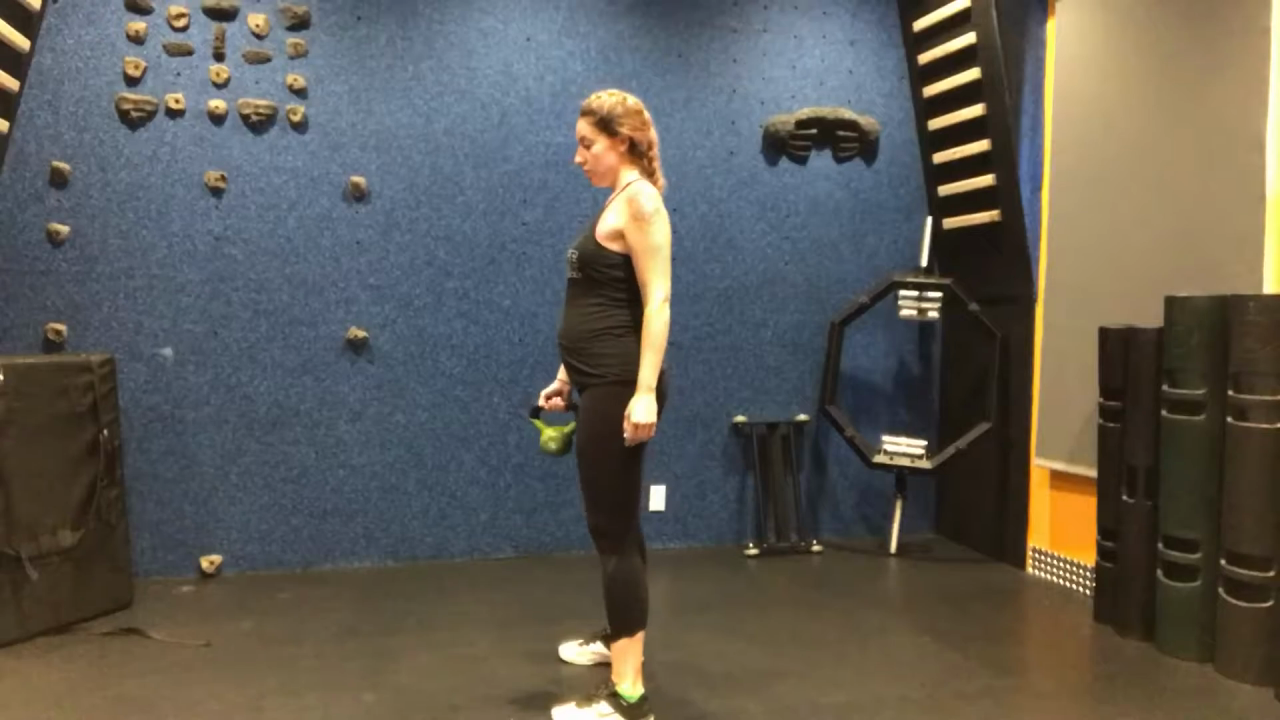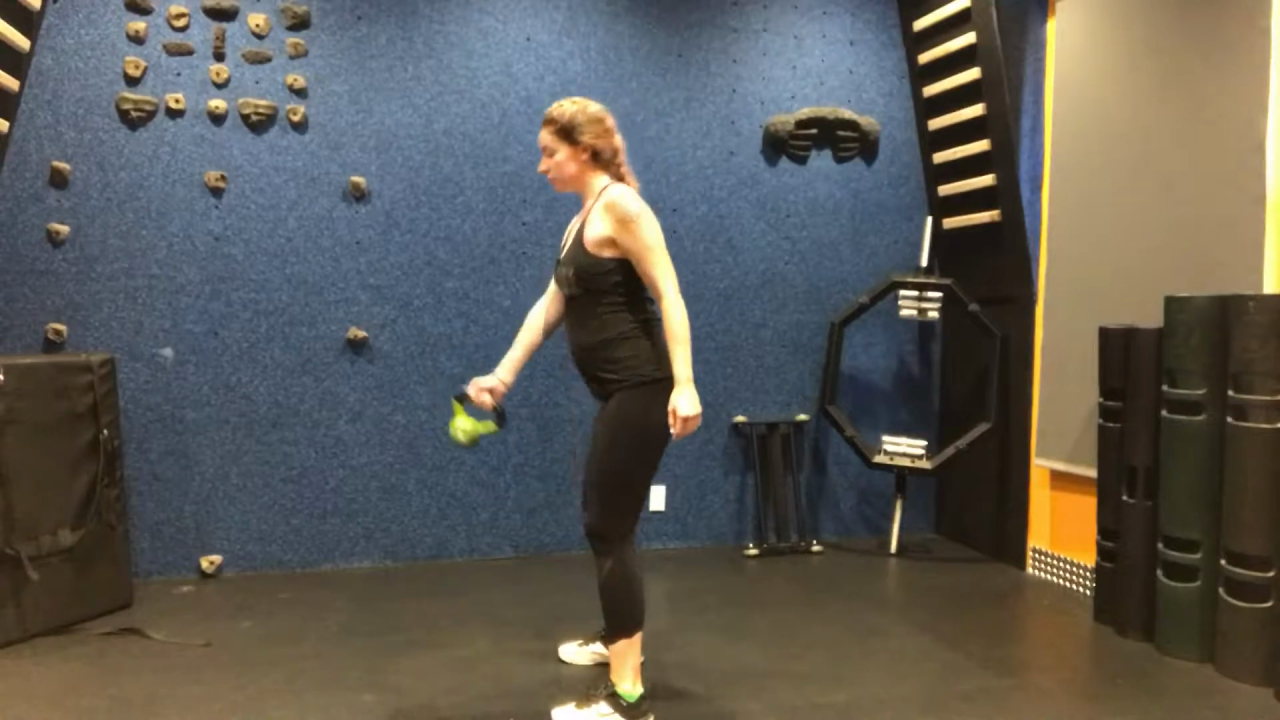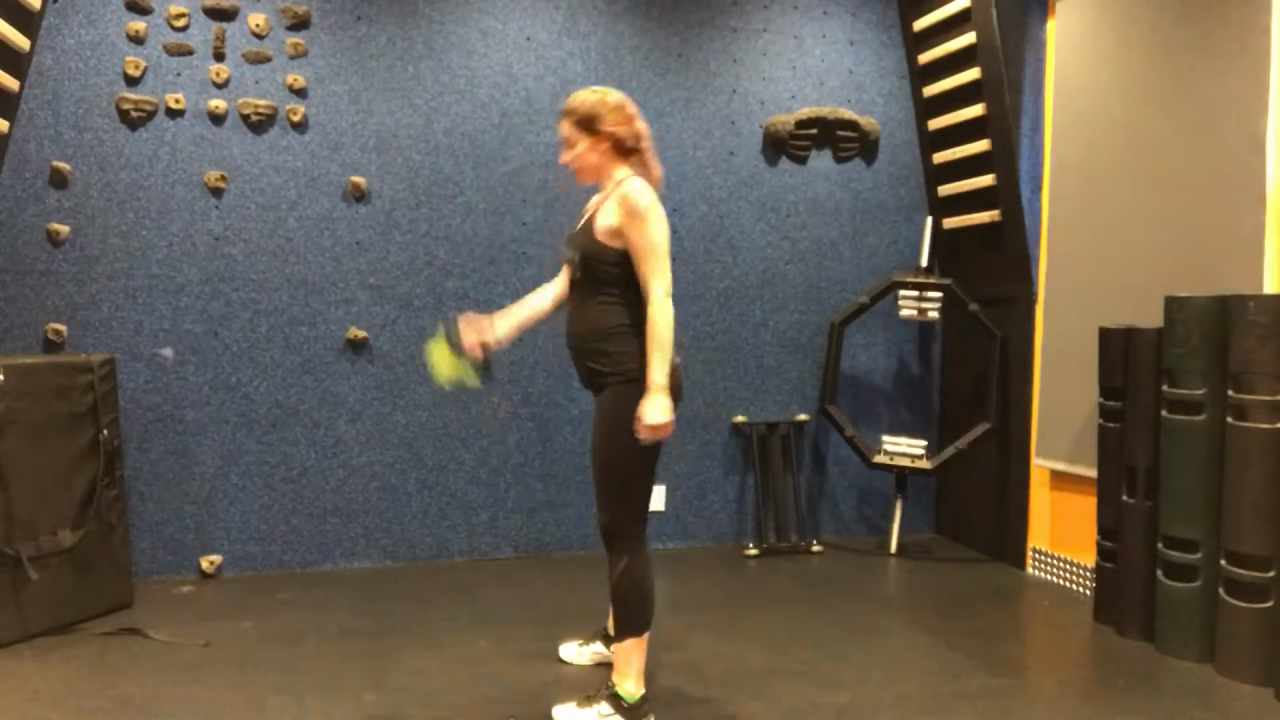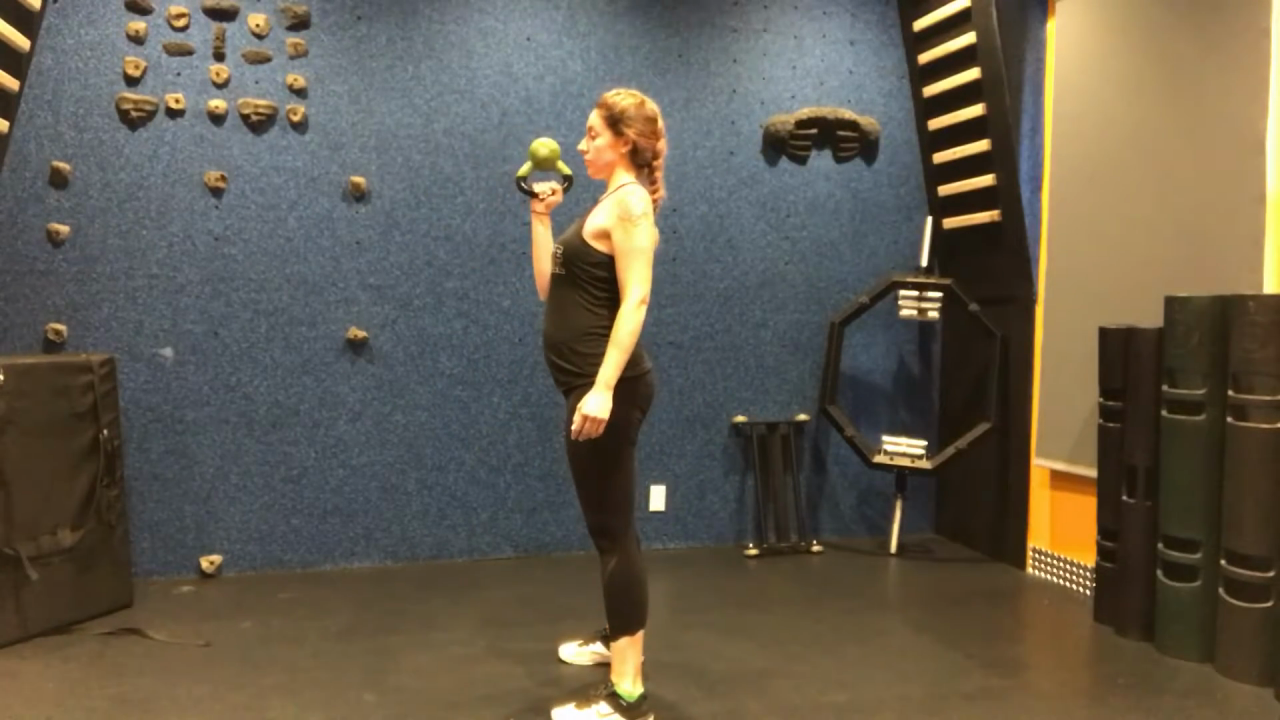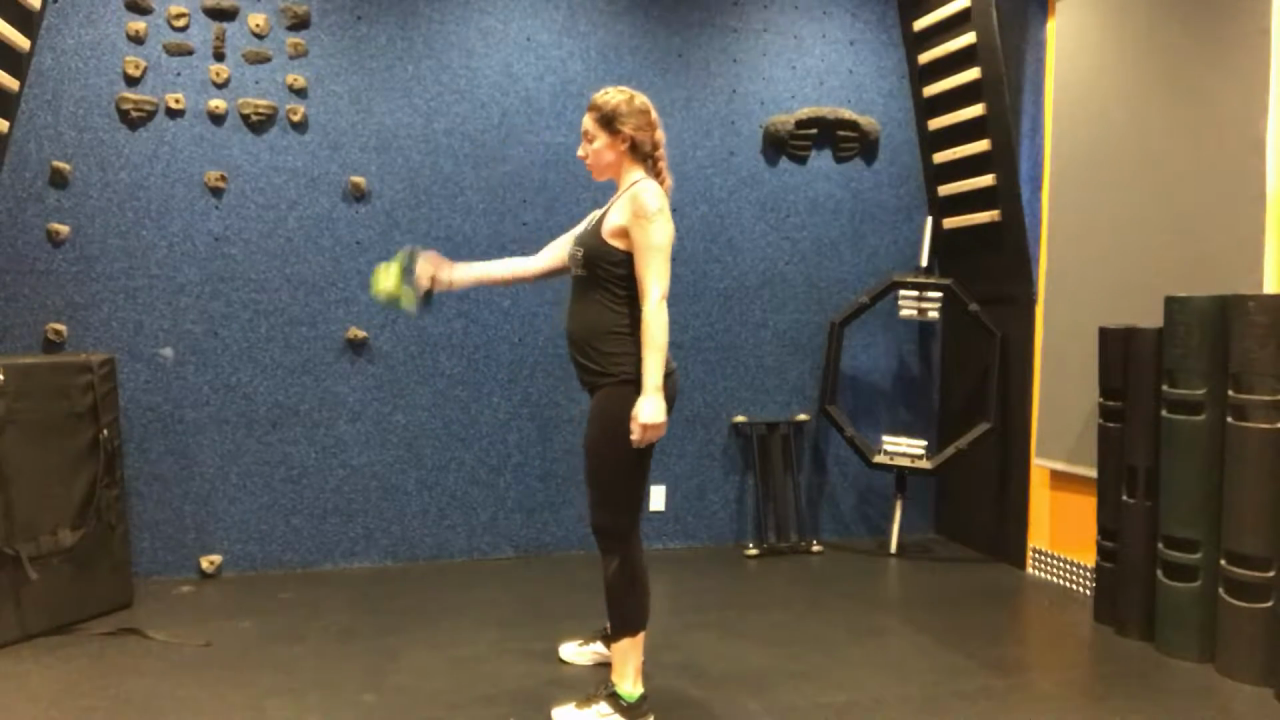
dt=1s
person 1, frame 1
left shoulder: (640, 201)
right shoulder: (615, 203)
left elbow: (656, 303)
left wrist: (647, 393)
right wrist: (565, 377)
left hip: (621, 388)
right hip: (599, 384)
left knee: (613, 530)
right knee: (610, 522)
right ankle: (618, 636)
person 1, frame 2
left shoulder: (622, 206)
right shoulder: (584, 218)
left elbow: (669, 296)
right elbow: (550, 305)
left wrist: (683, 383)
right wrist: (503, 375)
left hip: (642, 390)
right hip: (620, 390)
left knee: (608, 528)
right knee: (603, 515)
right ankle: (618, 634)
person 1, frame 3
left shoulder: (634, 197)
right shoulder: (600, 202)
left elbow: (659, 297)
right elbow: (566, 284)
left wrist: (658, 391)
right wrist: (498, 327)
left hip: (635, 385)
right hip: (613, 384)
left knee: (622, 527)
right knee: (614, 519)
right ankle: (617, 633)
person 1, frame 4
left shoulder: (629, 201)
right shoulder: (605, 204)
left elbow: (635, 301)
right elbow: (549, 288)
left wrist: (604, 388)
right wrist: (540, 217)
left hip: (608, 385)
right hip: (589, 383)
left knee: (612, 529)
right knee: (607, 524)
right ankle: (618, 636)
person 1, frame 5
left shoulder: (645, 200)
right shoulder: (610, 210)
left elbow: (655, 301)
right elbow: (538, 262)
left wrist: (651, 392)
right wrist: (453, 274)
left hip: (626, 388)
right hip: (610, 385)
left knee: (616, 527)
right knee: (611, 522)
right ankle: (620, 633)
